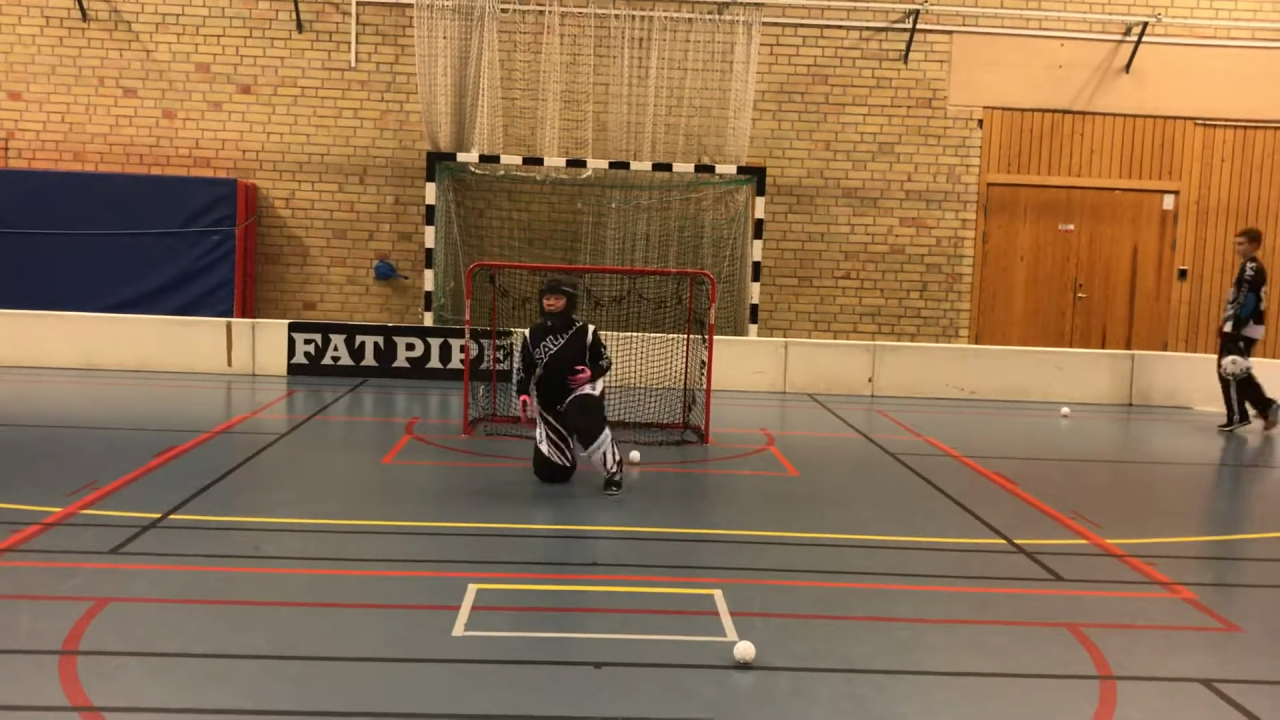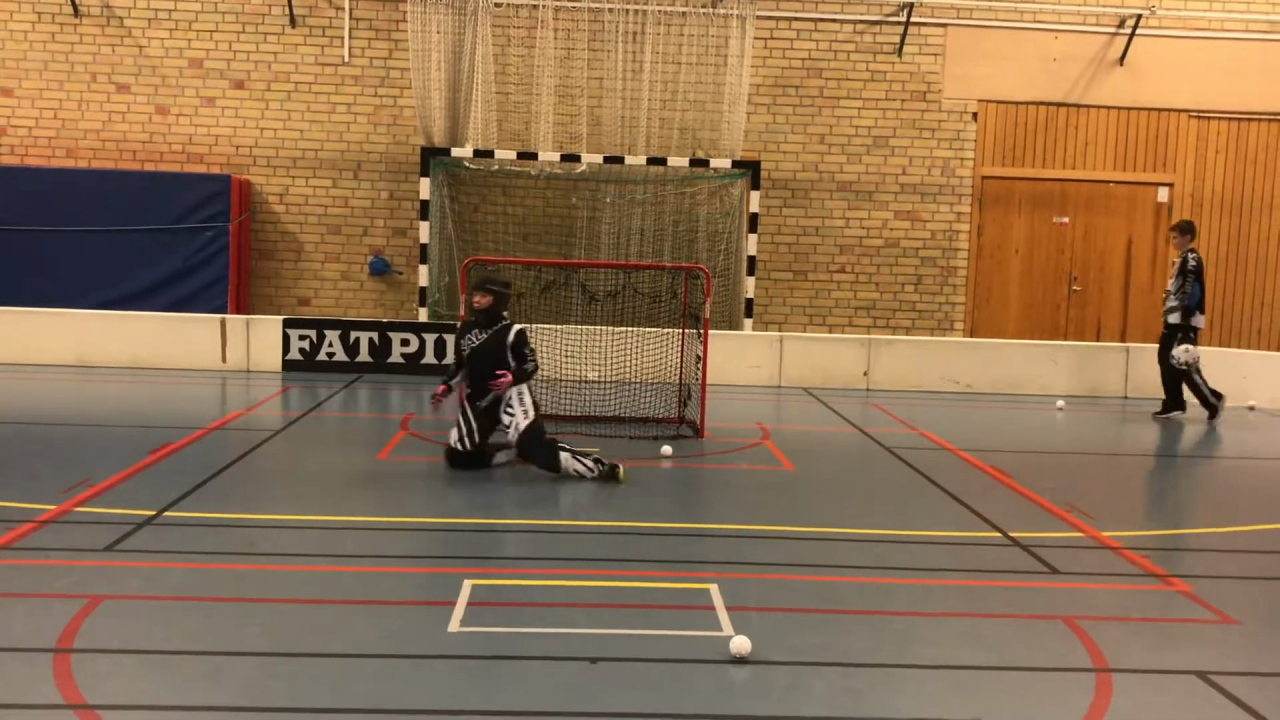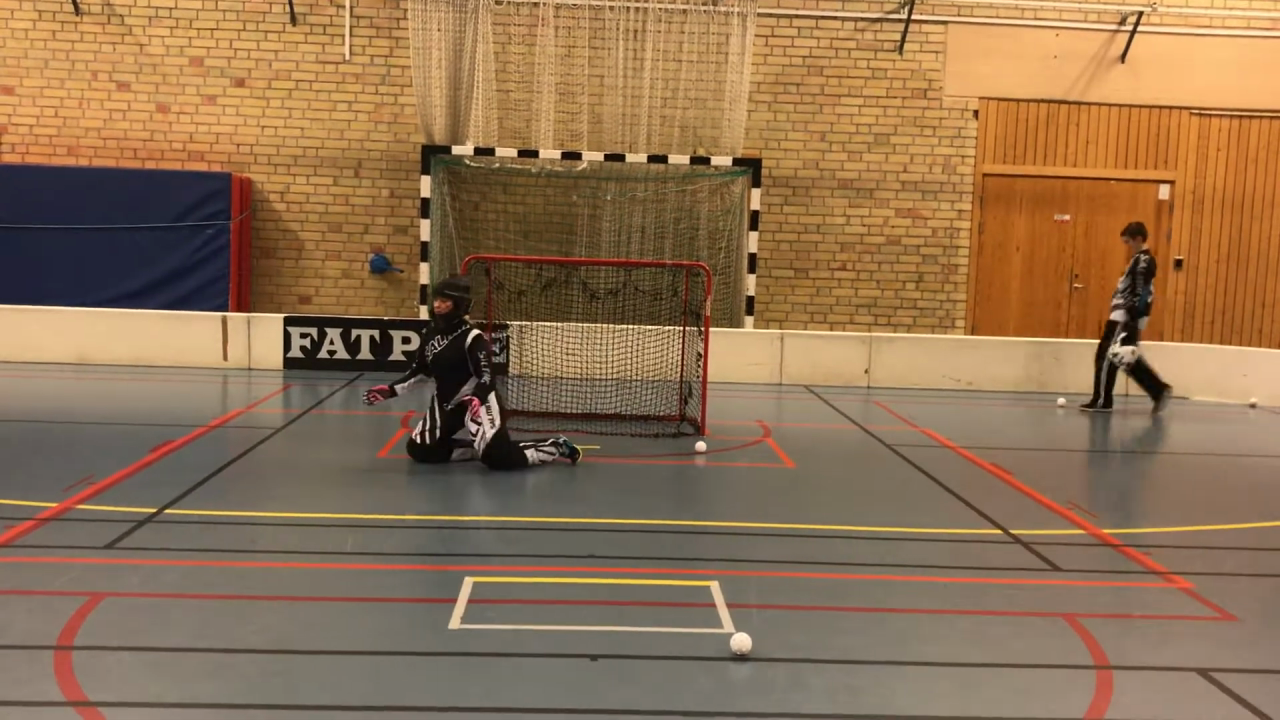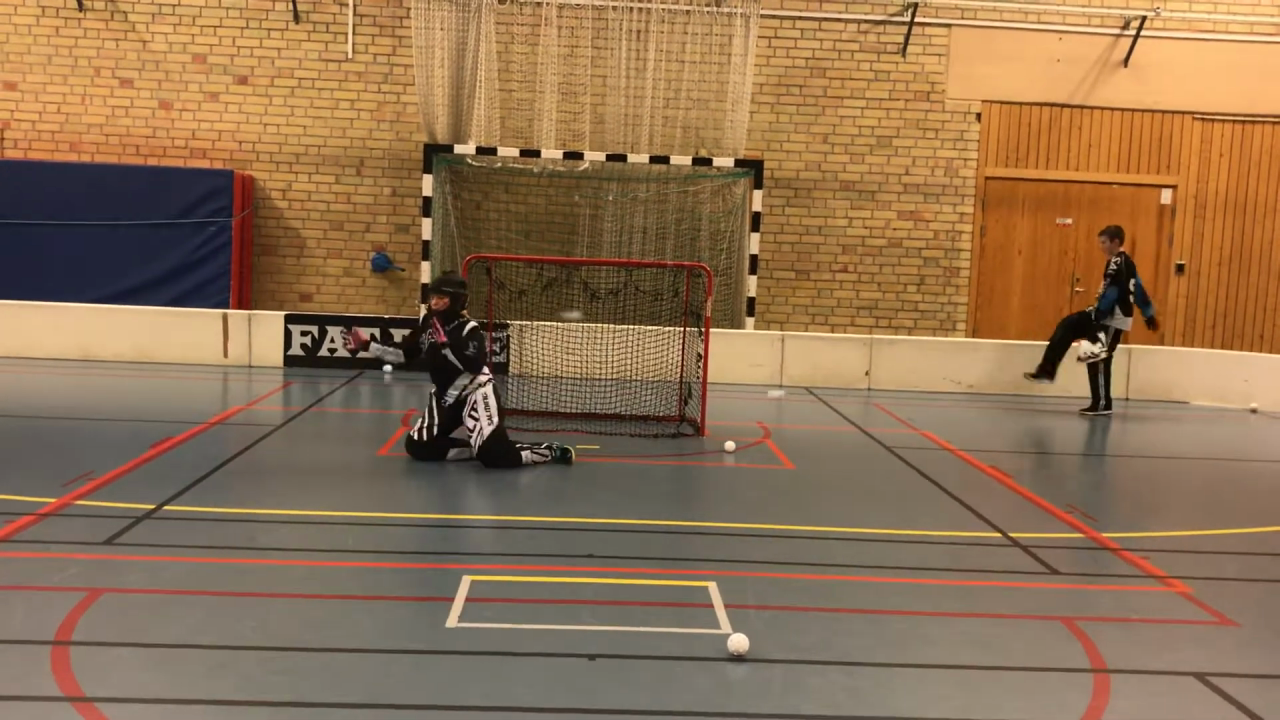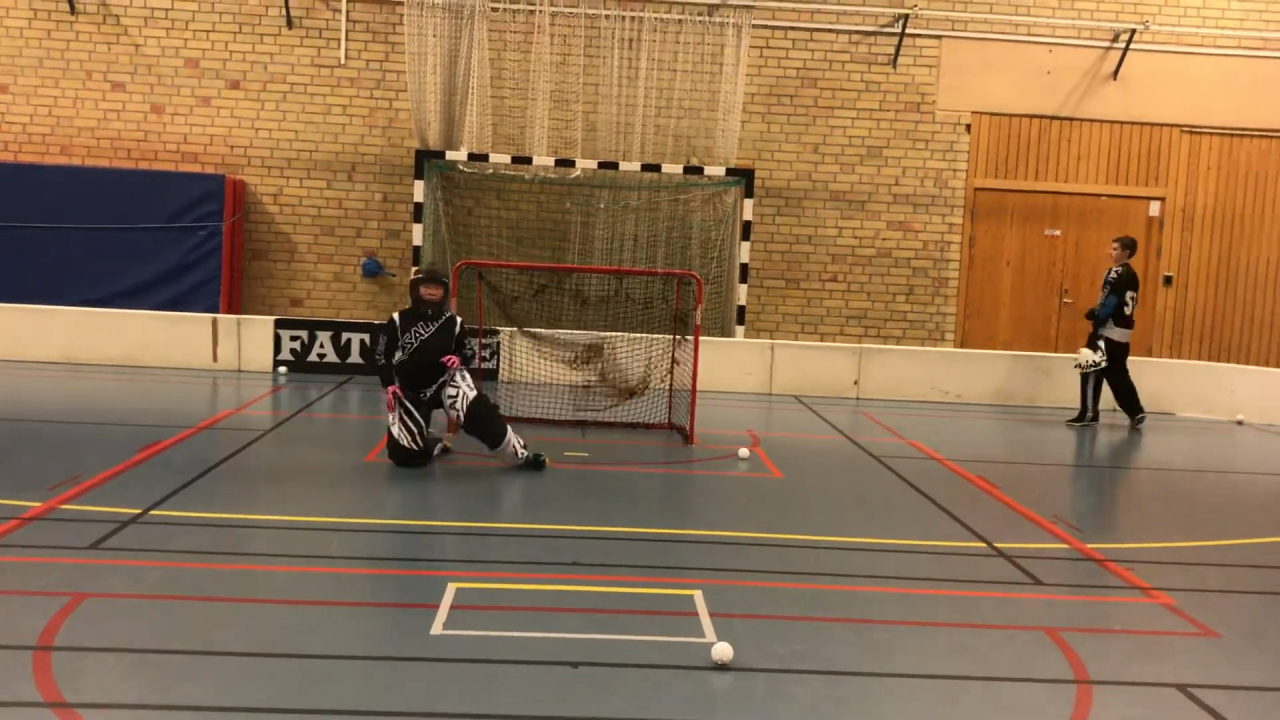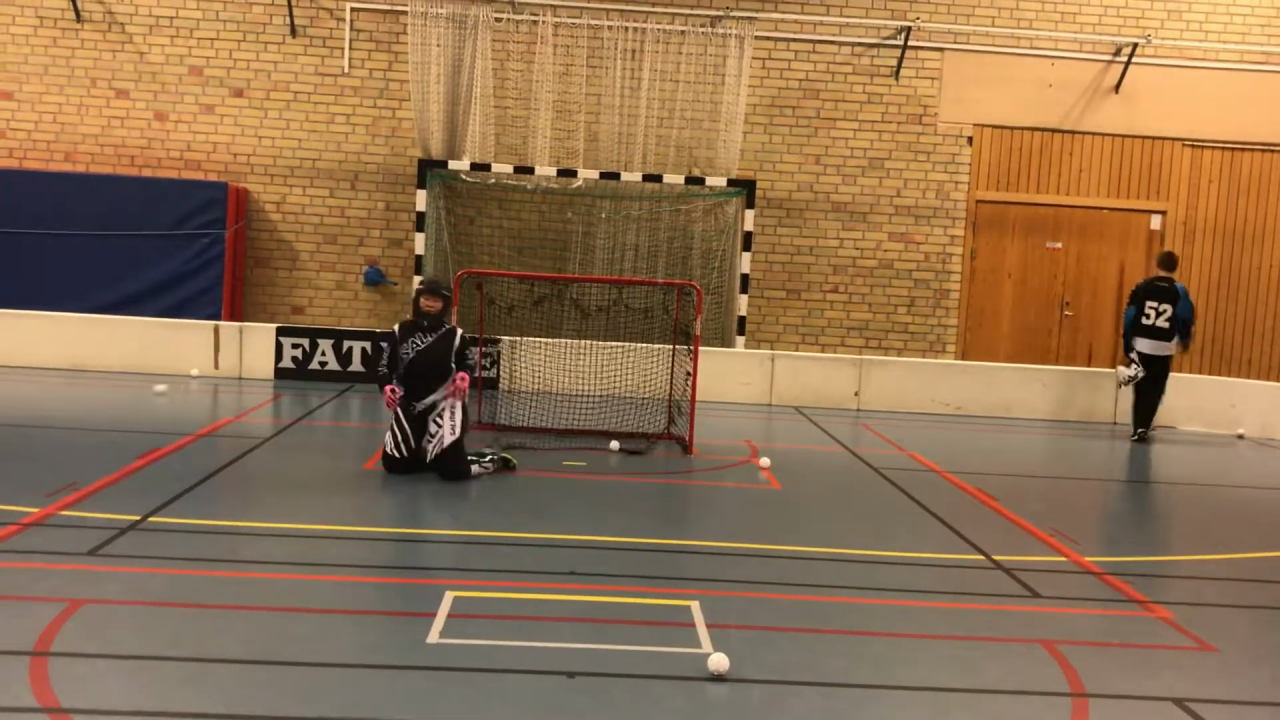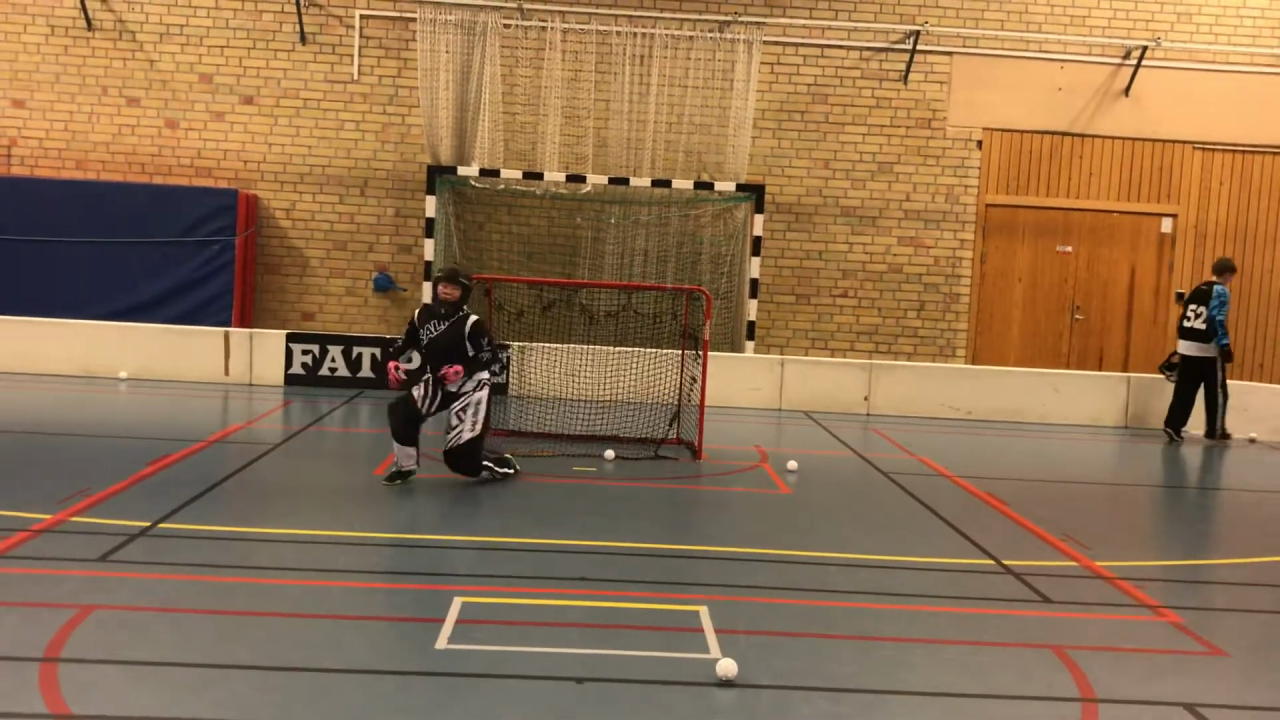
dt=0.5s
person 1, frame 1
left shoulder: (585, 332)
right shoulder: (532, 335)
left elbow: (605, 361)
right elbow: (526, 371)
left wrist: (591, 373)
right wrist: (524, 394)
left hip: (580, 391)
right hip: (549, 404)
left knee: (586, 414)
right knee: (551, 472)
left ankle: (613, 471)
right ankle: (568, 449)
person 1, frame 2
left shoulder: (512, 332)
right shoulder: (465, 328)
left elbow: (531, 365)
right elbow: (460, 364)
left wrist: (513, 377)
right wrist: (447, 386)
left hip: (511, 395)
right hip: (478, 399)
left knee: (532, 444)
right knee: (457, 458)
left ankle: (598, 466)
right ankle: (513, 450)
person 1, frame 3
left shoulder: (473, 337)
right shoulder: (431, 333)
left elbow: (487, 376)
right elbow: (421, 370)
left wrist: (478, 398)
right wrist: (391, 390)
left hip: (477, 401)
right hip: (445, 402)
left knee: (500, 458)
right knee: (419, 450)
left ankle: (557, 446)
right ankle: (479, 447)
person 1, frame 4
left shoulder: (469, 329)
right shoulder: (427, 323)
left elbow: (474, 366)
right elbow: (404, 354)
left wrist: (445, 344)
right wrist: (366, 345)
left hip: (474, 393)
right hip: (445, 396)
left knee: (494, 454)
right knee: (417, 448)
left ankle: (551, 451)
right ankle: (472, 445)
person 1, frame 5
left shoulder: (452, 322)
right shoulder: (399, 320)
left elbow: (468, 354)
right elbow: (382, 355)
left wrist: (458, 359)
right wrist: (389, 385)
left hip: (447, 381)
right hip: (410, 391)
left knee: (479, 414)
right knee: (404, 455)
left ankle: (522, 456)
right ankle: (436, 444)
person 1, frame 6
left shoulder: (453, 335)
right shoulder: (400, 332)
left elbow: (464, 363)
right elbow: (384, 365)
left wrist: (464, 374)
right wrist: (386, 386)
left hip: (443, 402)
right hip: (409, 403)
left knee: (451, 469)
right knee: (394, 464)
left ankle: (492, 460)
right ankle: (432, 456)
person 1, frame 7
left shoulder: (471, 322)
right shoulder: (422, 316)
left elbow: (490, 356)
right elbow: (405, 343)
left wrist: (463, 369)
right wrist: (393, 361)
left hip: (470, 387)
right hip: (437, 383)
left knee: (462, 458)
right knee: (402, 411)
left ankle: (505, 466)
right ankle: (405, 467)
person 2, frame 1
left shoulder: (1250, 268)
right shoulder: (1250, 267)
left elbow: (1246, 300)
left wrist: (1235, 330)
right wrist: (1226, 324)
left hip: (1242, 328)
right hip: (1242, 327)
left ankle: (1237, 417)
person 2, frame 2
left shoulder: (1191, 259)
right shoulder: (1183, 259)
left elbow: (1192, 292)
left wrist: (1186, 321)
left hip: (1184, 320)
right hip: (1174, 319)
right knee: (1167, 360)
left ankle: (1213, 401)
right ankle: (1173, 404)
person 2, frame 3
left shoulder: (1142, 261)
right shoulder: (1144, 260)
left elbow: (1141, 293)
left wrist: (1133, 321)
left hip: (1125, 317)
right hip: (1126, 316)
left knee: (1106, 354)
left ankle: (1102, 401)
right ankle: (1159, 391)
person 2, frame 4
left shoulder: (1116, 264)
right shoulder: (1127, 263)
left elbow: (1109, 295)
right elbow: (1138, 290)
left wrist: (1096, 320)
right wrist: (1148, 314)
left hip: (1112, 319)
right hip: (1110, 317)
left knee: (1098, 360)
right knee: (1066, 326)
left ankle: (1102, 404)
right ankle: (1046, 371)
person 2, frame 5
left shoulder: (1117, 273)
right shoulder: (1133, 275)
left elbow: (1109, 302)
left wrist: (1096, 325)
right wrist: (1096, 312)
left hip: (1110, 331)
right hip: (1125, 332)
left knee: (1091, 370)
right knee: (1119, 375)
left ankle: (1087, 414)
right ankle: (1136, 412)
person 2, frame 6
left shoulder: (1142, 287)
right shoulder: (1180, 291)
left elbow: (1130, 314)
right elbow: (1187, 320)
left wrist: (1127, 341)
right wrist: (1185, 341)
left hip: (1140, 343)
right hip: (1164, 347)
left knee: (1141, 386)
right knee: (1154, 389)
left ankle: (1140, 426)
right ankle: (1142, 427)
person 2, frame 7
left shoulder: (1196, 291)
right shoulder: (1220, 292)
left elbow: (1183, 318)
right elbow: (1218, 320)
left wrist: (1182, 342)
right wrist: (1225, 345)
left hip: (1186, 346)
right hip: (1208, 349)
left knee: (1184, 389)
right knee: (1217, 390)
left ankle: (1172, 426)
right ankle: (1216, 430)
